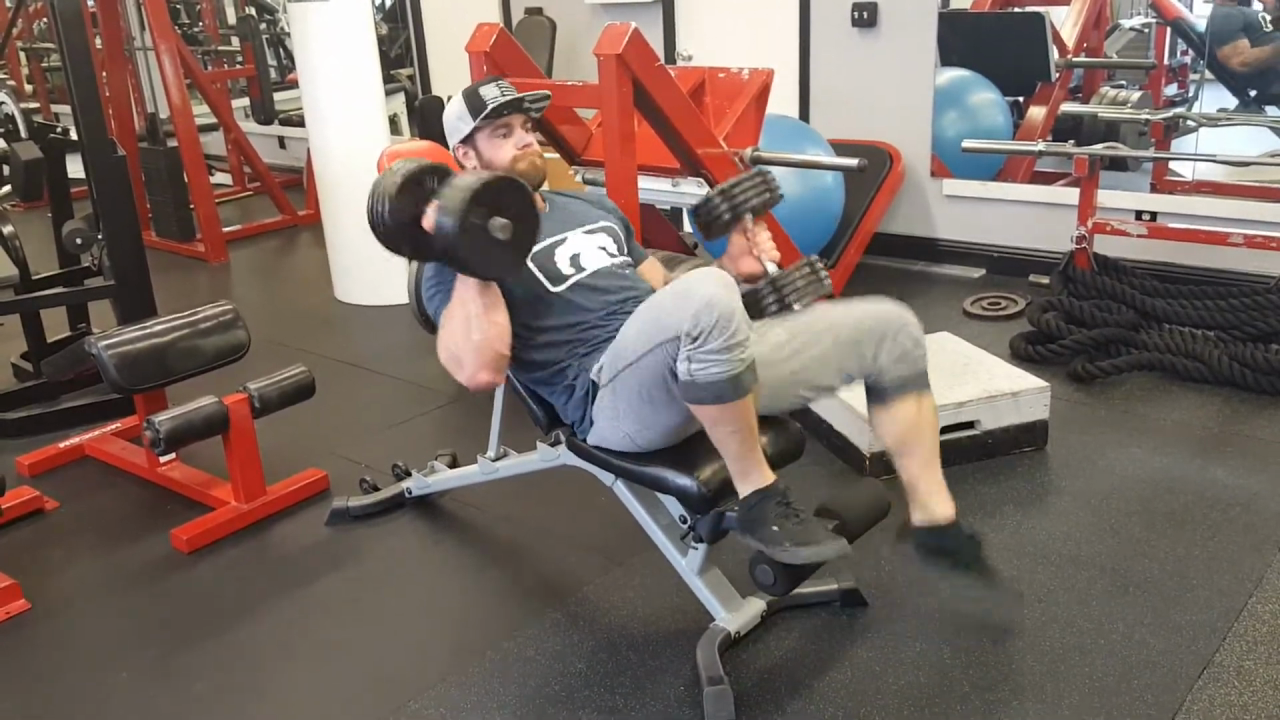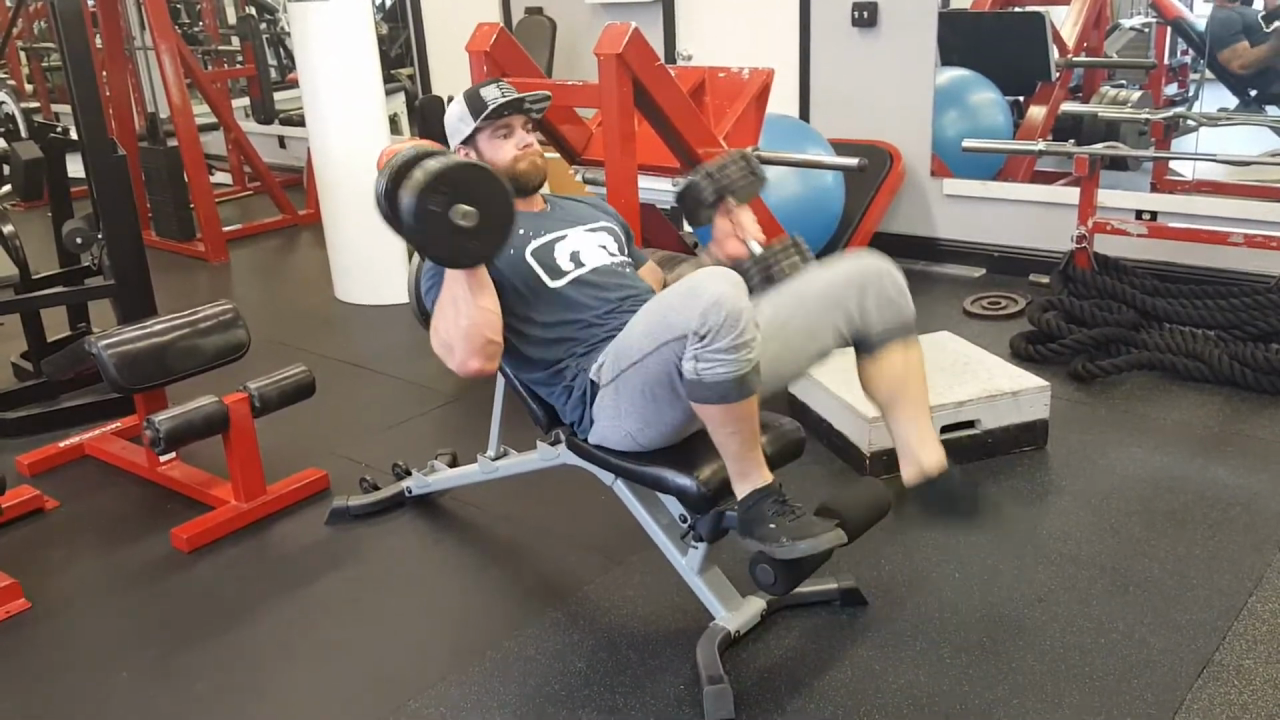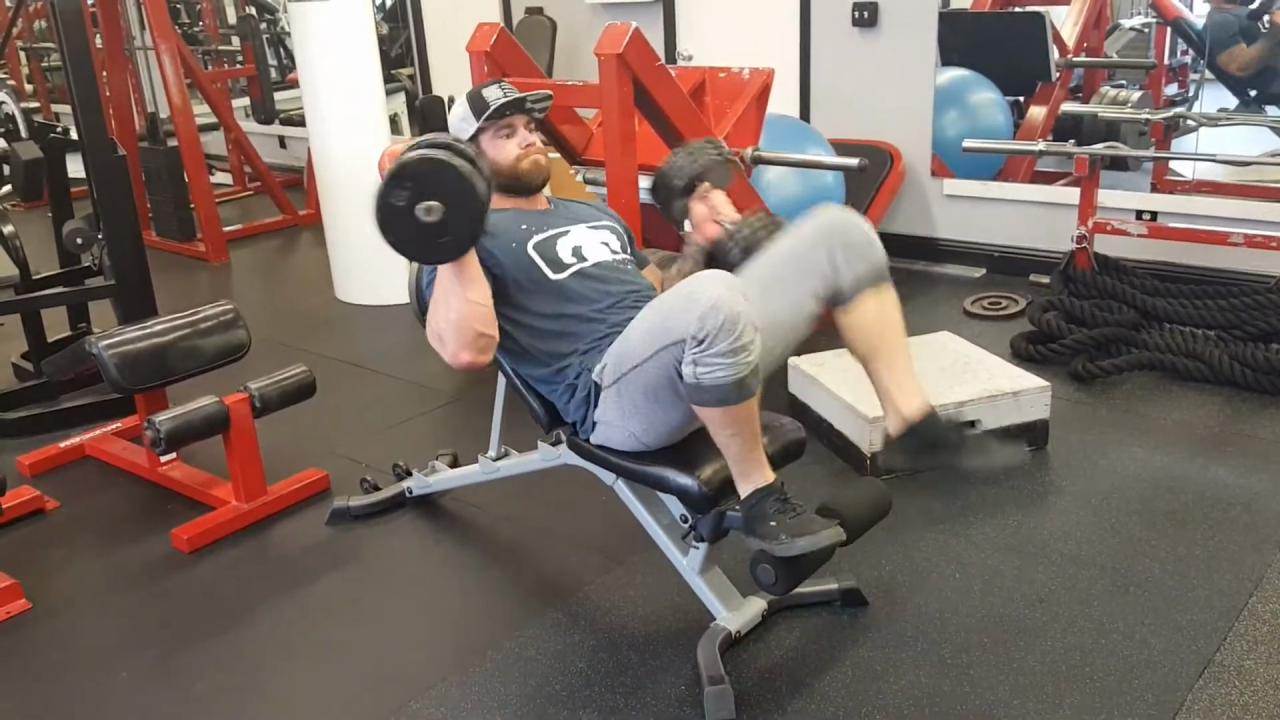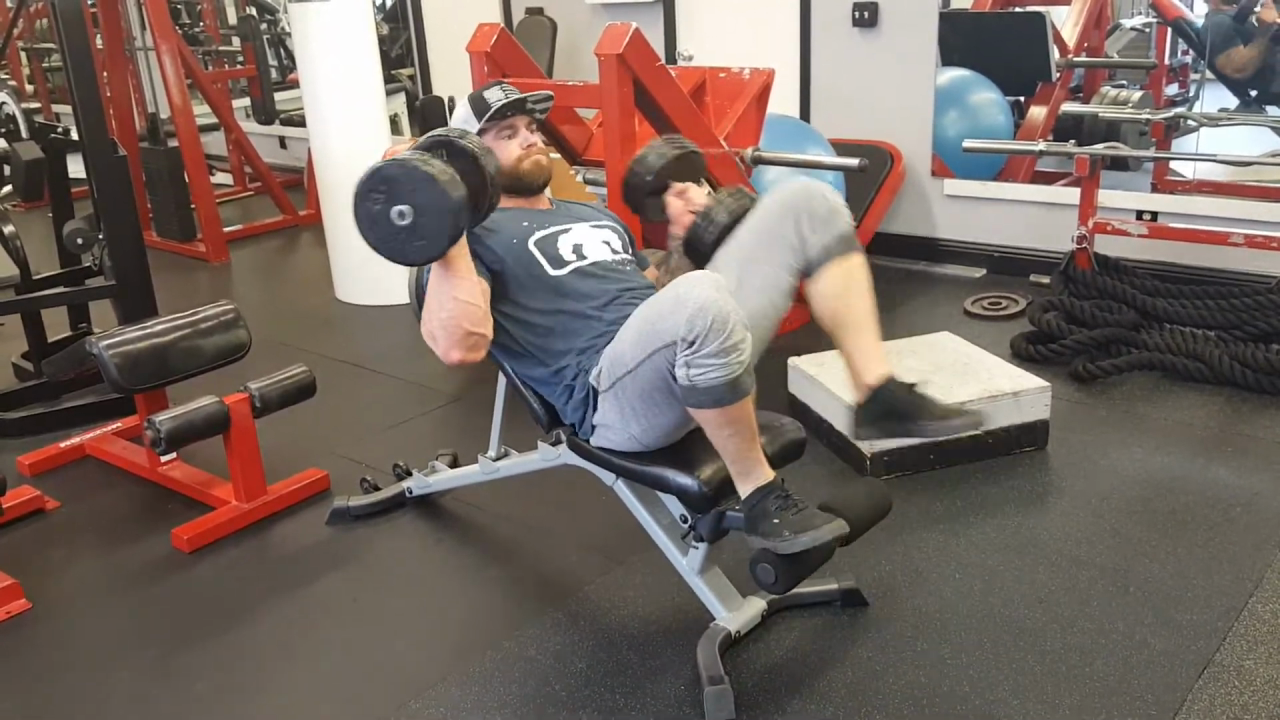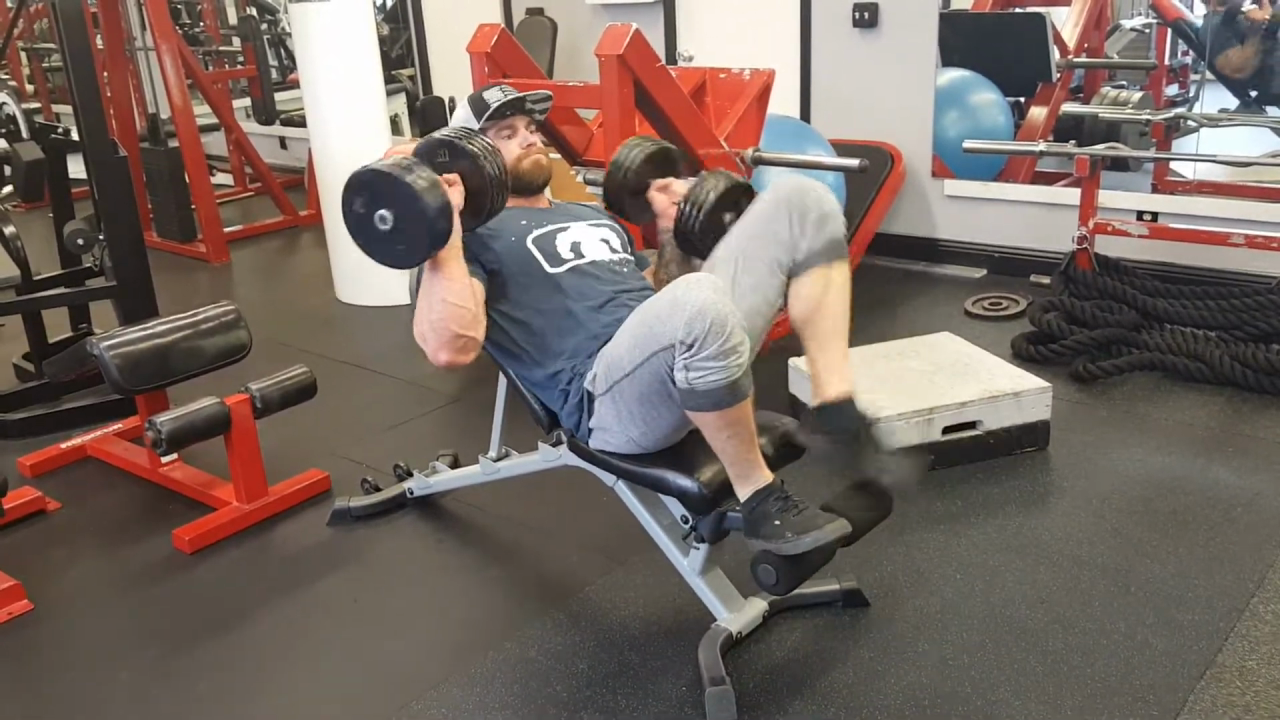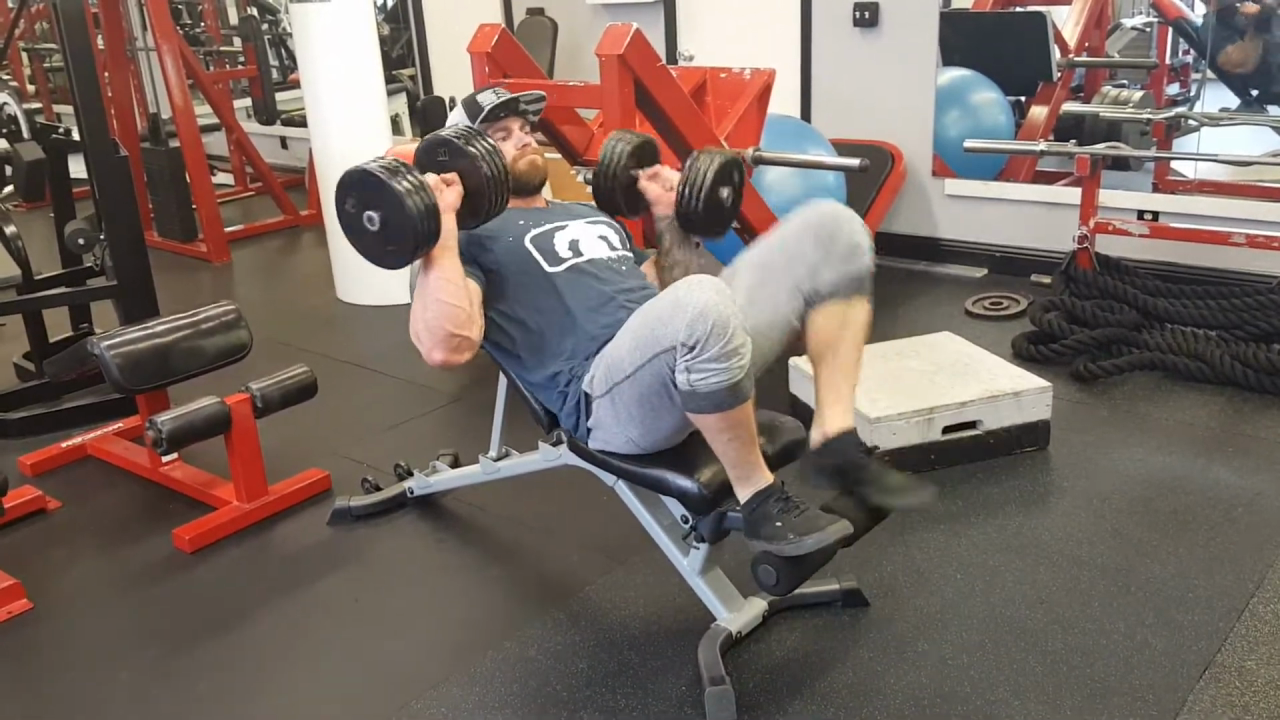
dt=0.1s
person 1, frame 1
left shoulder: (592, 207)
right shoulder: (459, 266)
right elbow: (479, 371)
left wrist: (730, 270)
left hip: (703, 362)
right hip: (615, 401)
left knee: (888, 326)
right knee: (704, 301)
left ankle: (934, 522)
right ankle: (759, 500)
person 1, frame 2
left shoulder: (591, 210)
right elbow: (472, 358)
left wrist: (717, 257)
left hip: (701, 354)
right hip: (614, 399)
left knee: (869, 279)
right knee: (713, 299)
left ankle: (928, 478)
right ankle: (757, 499)
person 1, frame 3
left shoulder: (593, 214)
right shoulder: (479, 245)
right elbow: (467, 350)
left wrist: (702, 244)
left hip: (706, 353)
right hip: (615, 400)
left knee: (839, 229)
right knee: (711, 302)
left ankle: (915, 428)
right ankle: (759, 497)
person 1, frame 4
left shoulder: (594, 215)
right shoulder: (477, 240)
right elbow: (459, 346)
left wrist: (682, 235)
left hip: (695, 346)
right hip: (612, 399)
left knee: (804, 201)
right knee: (701, 301)
left ankle: (884, 399)
right ankle: (759, 494)
person 1, frame 5
left shoulder: (593, 216)
right shoulder: (475, 239)
right elbow: (450, 347)
left wrist: (671, 229)
right wrist: (445, 226)
left hip: (697, 347)
right hip: (610, 401)
left knee: (799, 199)
right knee: (698, 306)
left ankle: (837, 413)
right ankle: (759, 496)
person 1, frame 6
left shoulder: (590, 216)
right shoulder: (474, 241)
right elbow: (447, 347)
left wrist: (668, 219)
right wrist: (440, 225)
left hip: (695, 350)
right hip: (609, 403)
left knee: (830, 227)
right knee: (701, 306)
left ankle: (836, 441)
right ankle: (760, 497)
